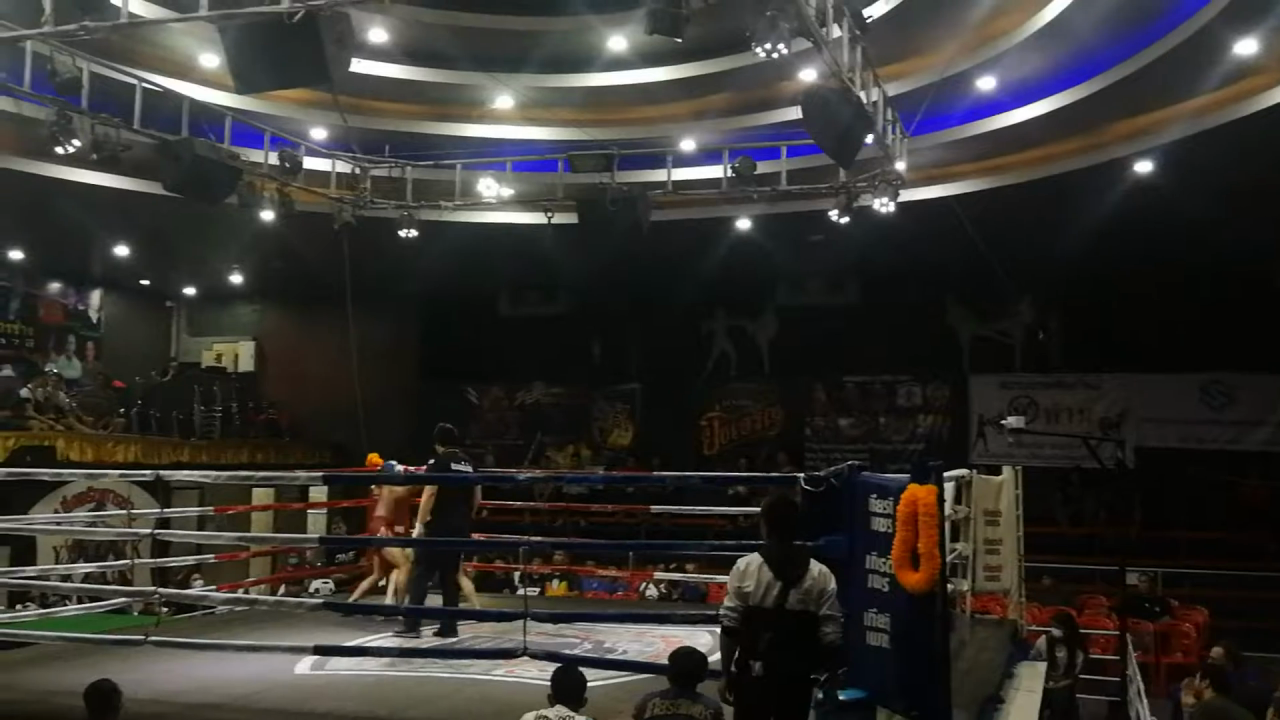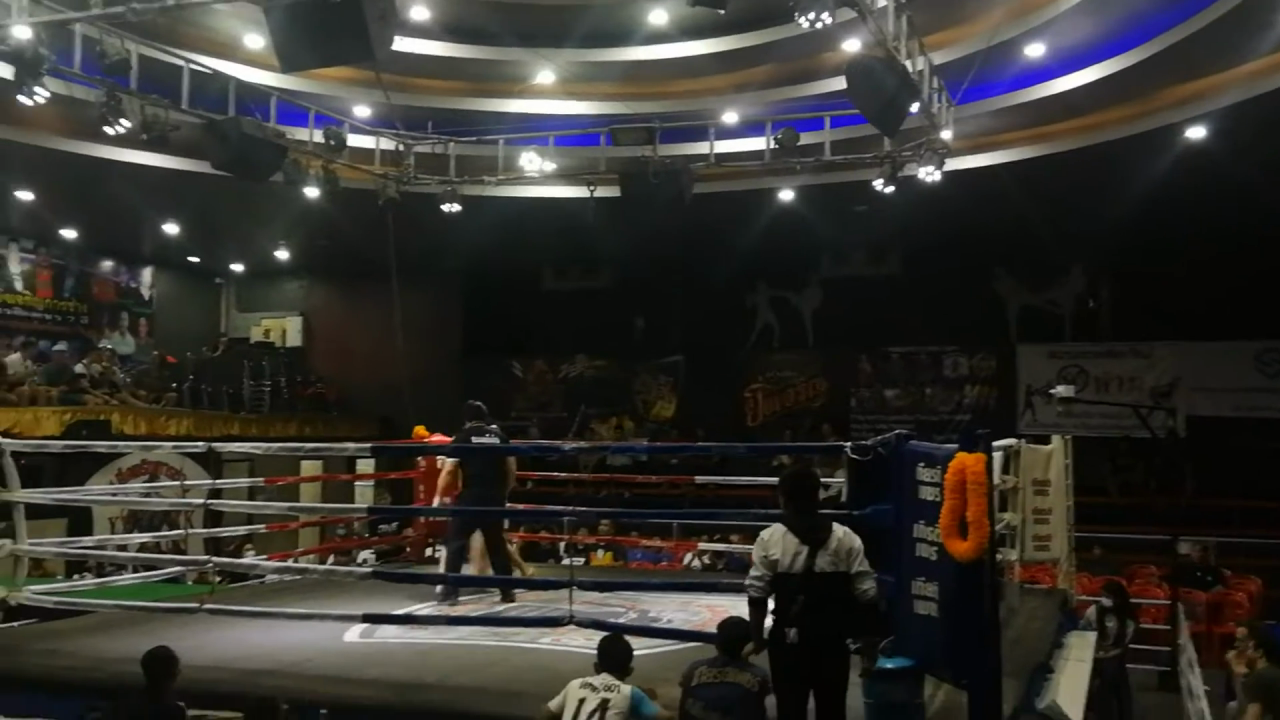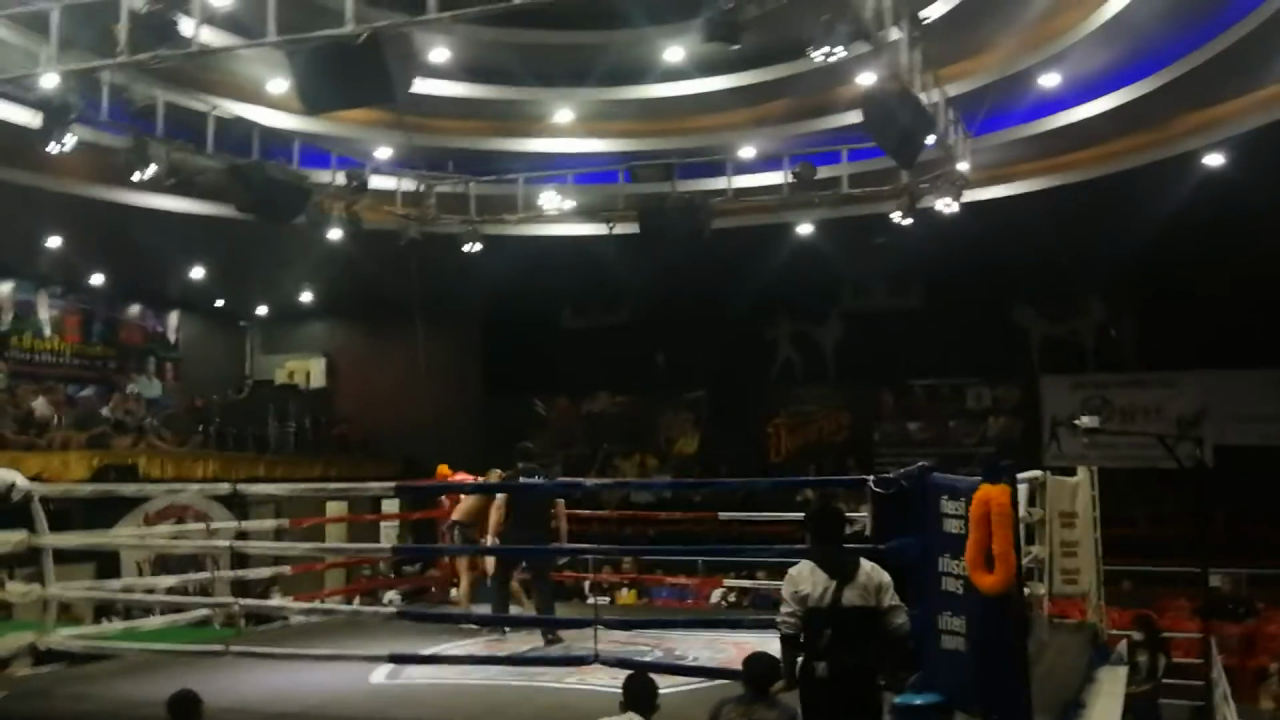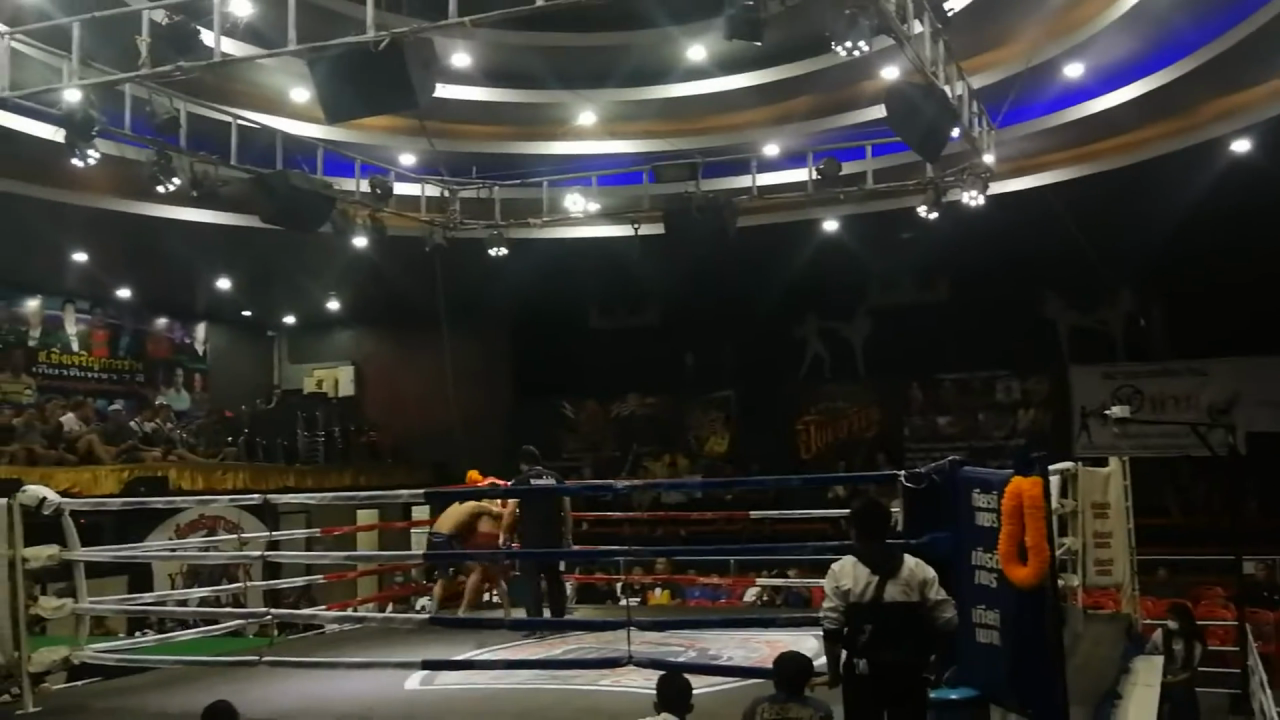
dt=0.7s
person 1, frame 1
left shoulder: (745, 568)
right shoulder: (821, 575)
left elbow: (730, 628)
right elbow: (831, 637)
left wrist: (726, 674)
left hip: (753, 675)
right hip: (796, 678)
person 1, frame 2
left shoulder: (770, 539)
right shoulder: (846, 538)
left elbow: (757, 596)
right elbow: (867, 595)
left wrist: (757, 638)
right wrist: (870, 640)
left hip: (789, 641)
right hip: (832, 641)
person 1, frame 3
left shoulder: (798, 575)
right shoulder: (874, 573)
left elbow: (790, 633)
right elbow: (898, 627)
left wrist: (789, 675)
left hip: (820, 675)
right hip: (863, 674)
person 1, frame 4
left shoulder: (841, 571)
right shoulder: (918, 569)
left elbow: (832, 629)
right elbow: (946, 619)
left wrist: (833, 672)
right wrist: (926, 655)
left hip: (863, 671)
right hip: (908, 670)
person 2, frame 1
left shoulder: (438, 462)
right shoulder: (469, 464)
left elbow: (429, 494)
right elbow: (476, 499)
left wrist: (419, 524)
left hip: (439, 526)
right hip: (461, 528)
left knee: (421, 573)
right knee: (449, 576)
left ankle: (411, 625)
right ankle: (449, 626)
person 2, frame 2
left shoulder: (461, 438)
right shoulder: (501, 437)
left elbow: (449, 471)
right elbow: (511, 471)
right wrist: (504, 493)
left hip: (469, 498)
right hip: (495, 499)
left knee: (456, 544)
right knee: (498, 545)
left ankle: (450, 592)
right ankle: (507, 592)
person 2, frame 3
left shoulder: (510, 477)
right shoulder: (549, 480)
left elbow: (498, 507)
right elbow: (561, 514)
left wrist: (491, 535)
right wrist: (563, 542)
left hip: (511, 537)
right hip: (540, 539)
left knee: (501, 579)
right knee: (542, 584)
right ankle: (549, 632)
person 2, frame 4
left shoulder: (521, 481)
right shoulder: (556, 479)
left elbow: (511, 511)
right elbow: (567, 509)
left wrist: (504, 533)
right wrist: (568, 535)
left hip: (531, 538)
right hip: (554, 537)
left knee: (531, 580)
right knee: (554, 577)
right ankle: (558, 619)
